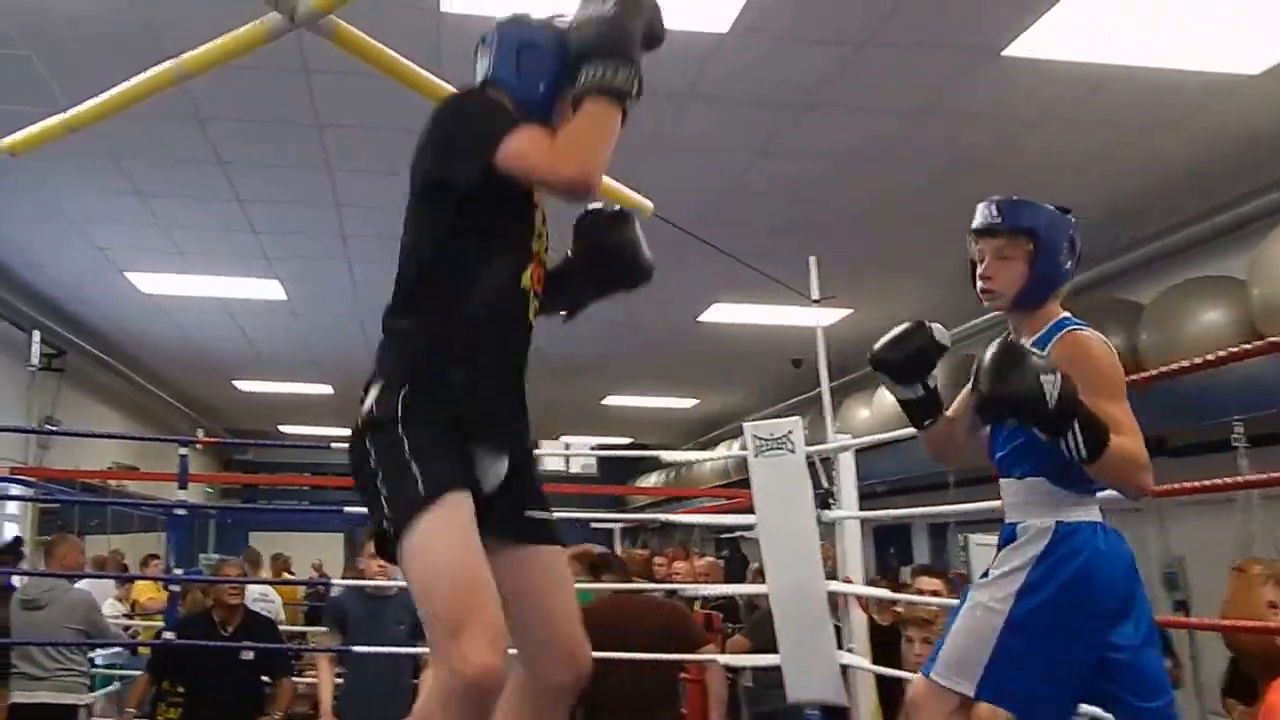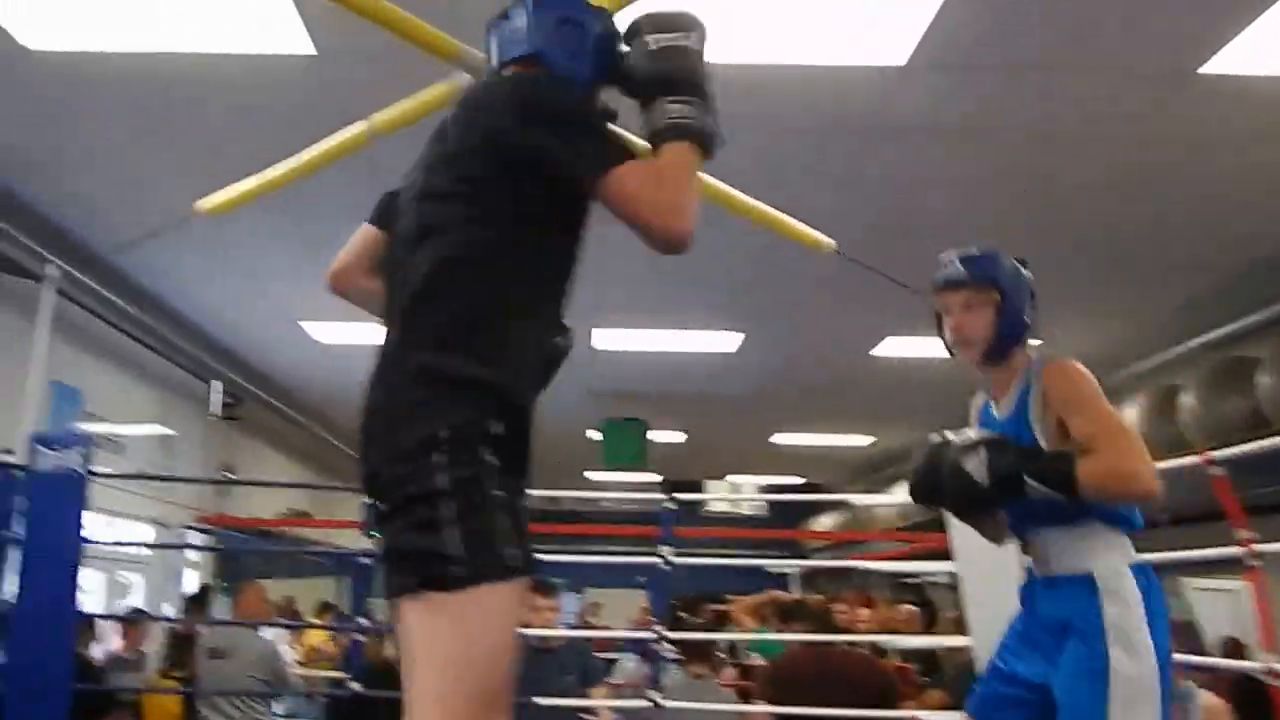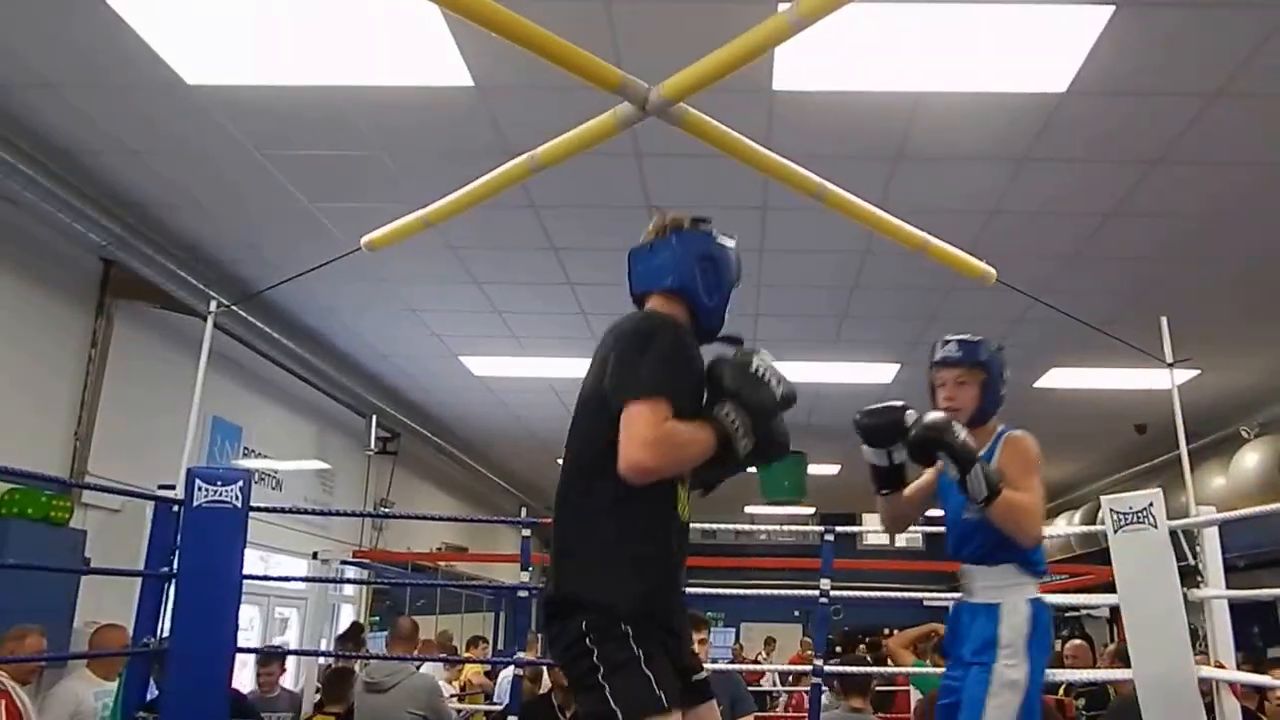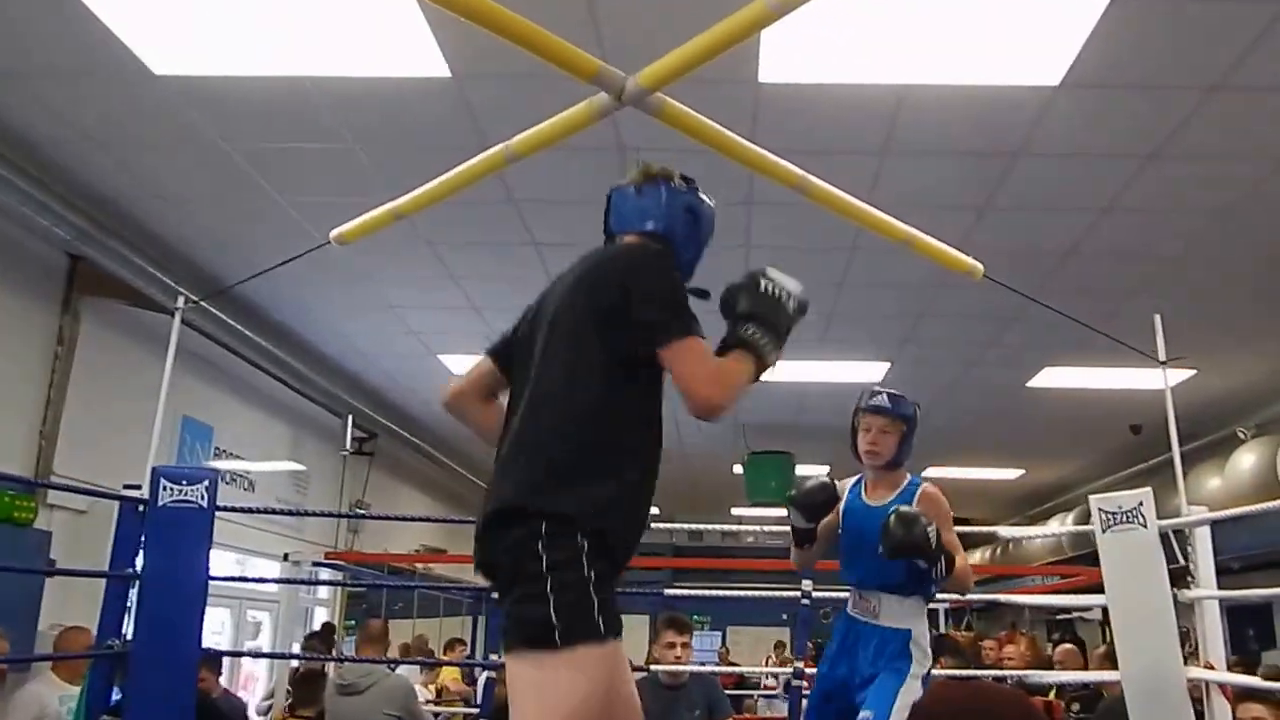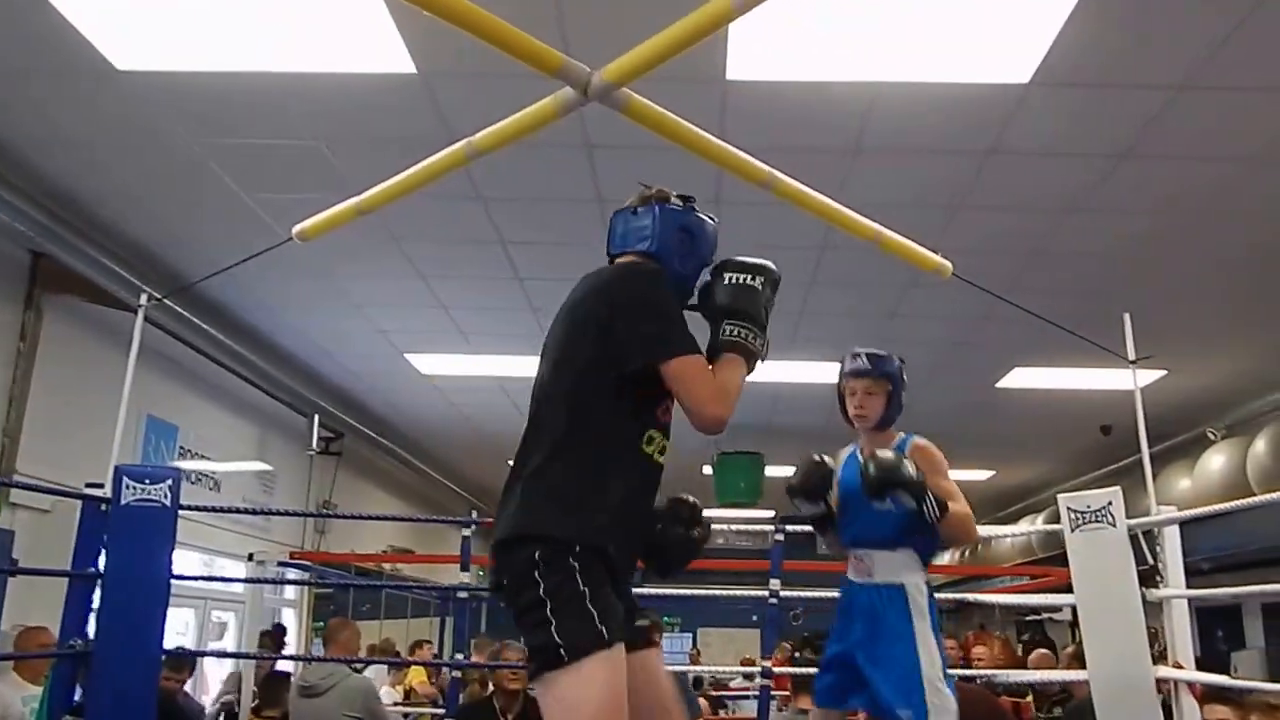
dt=0.5s
person 1, frame 1
left shoulder: (499, 166)
right shoulder: (468, 116)
right elbow: (574, 168)
left wrist: (586, 274)
right wrist: (608, 67)
left hip: (487, 433)
right hip: (415, 416)
left knee: (561, 662)
right knee: (474, 661)
person 1, frame 2
left shoulder: (466, 133)
right shoulder: (540, 99)
left elbow: (347, 273)
right elbow: (671, 222)
right wrist: (680, 101)
left hip: (425, 419)
right hip: (452, 426)
person 1, frame 3
left shoulder: (632, 343)
right shoulder: (658, 333)
right elbow: (642, 455)
right wrist: (734, 425)
left hip: (640, 606)
right hip: (606, 610)
person 1, frame 4
left shoulder: (571, 285)
right shoulder: (643, 264)
left elbow: (461, 396)
right elbow: (706, 394)
right wrist: (758, 339)
left hip: (547, 522)
right hip: (559, 527)
person 1, frame 5
left shoulder: (600, 299)
right shoulder: (633, 284)
right elbow: (710, 411)
left wrist: (643, 520)
right wrist: (741, 331)
left hip: (589, 549)
right hip: (556, 547)
person 2, frame 1
left shoulder: (1079, 349)
right shoulder: (1010, 350)
left elbow: (1138, 479)
right elbow: (947, 447)
left wrist: (1057, 409)
right wrist: (911, 382)
left hip: (1051, 548)
right hip: (1085, 552)
person 2, frame 2
left shoulder: (1060, 382)
right shoulder: (984, 411)
left elbow: (1142, 480)
left wrist: (1025, 470)
right wrist: (957, 492)
left hip: (1105, 597)
right hip: (1046, 601)
person 2, frame 3
left shoulder: (1015, 447)
right shoulder: (943, 457)
left elbow: (1029, 529)
right elbow: (895, 521)
left wrist: (969, 466)
right wrist: (882, 456)
left hip: (1009, 615)
right hip: (971, 613)
person 2, frame 4
left shoulder: (924, 499)
right shoulder: (844, 493)
left elbow: (964, 581)
right elbow: (802, 562)
left wrist: (930, 554)
right wrist: (803, 520)
left hip: (901, 642)
right hip: (852, 634)
person 2, frame 5
left shoulder: (917, 452)
right shoulder: (845, 461)
left elbow: (967, 530)
left wrist: (917, 492)
right wrist: (814, 504)
left hip: (902, 599)
right hip: (855, 598)
